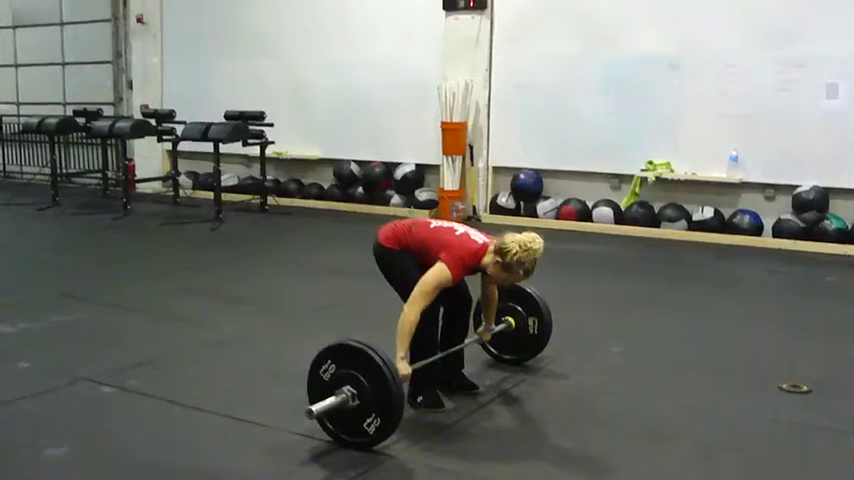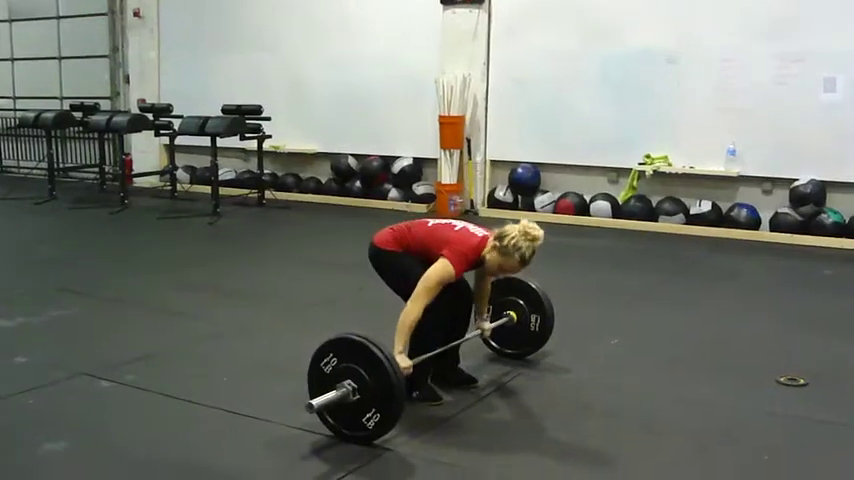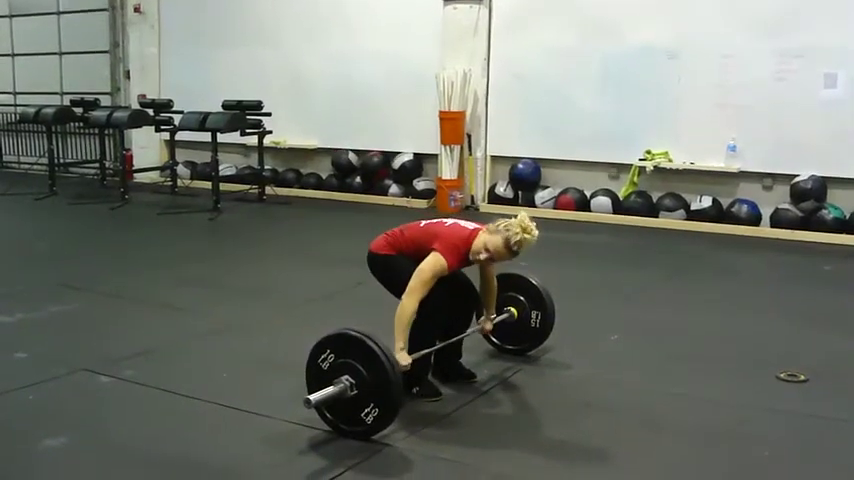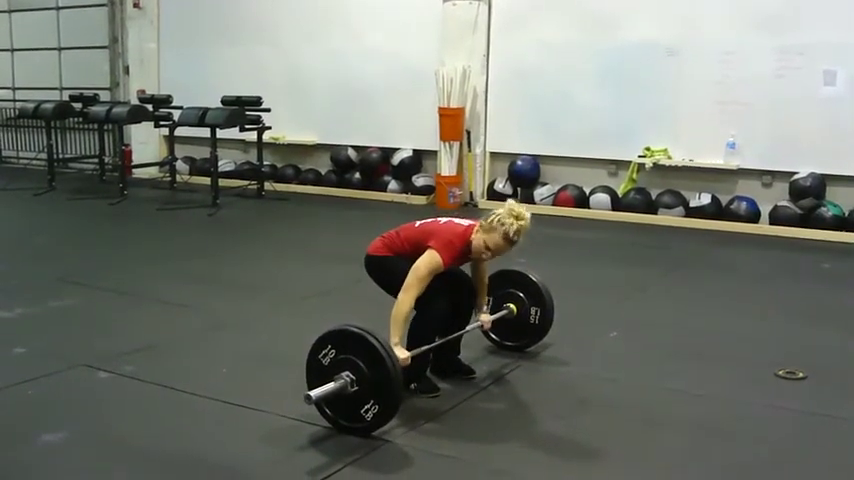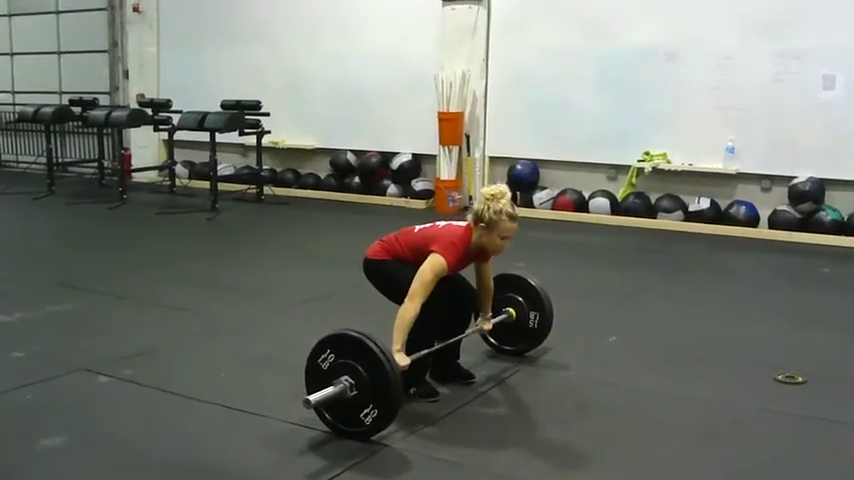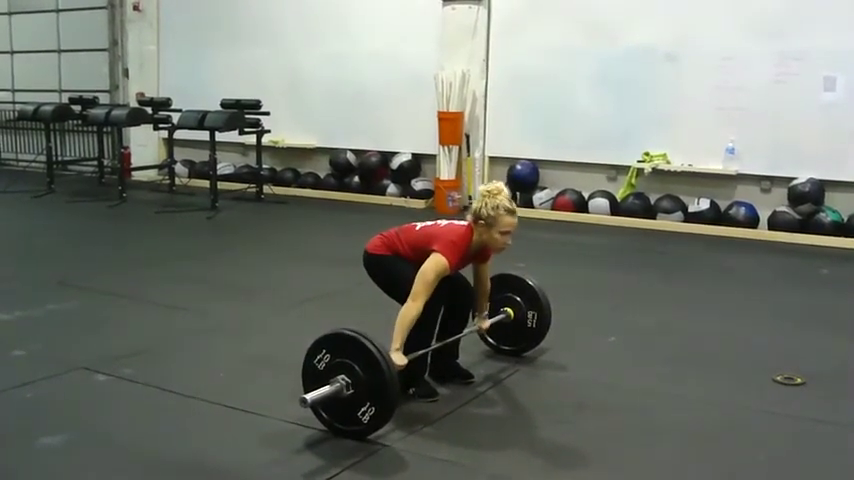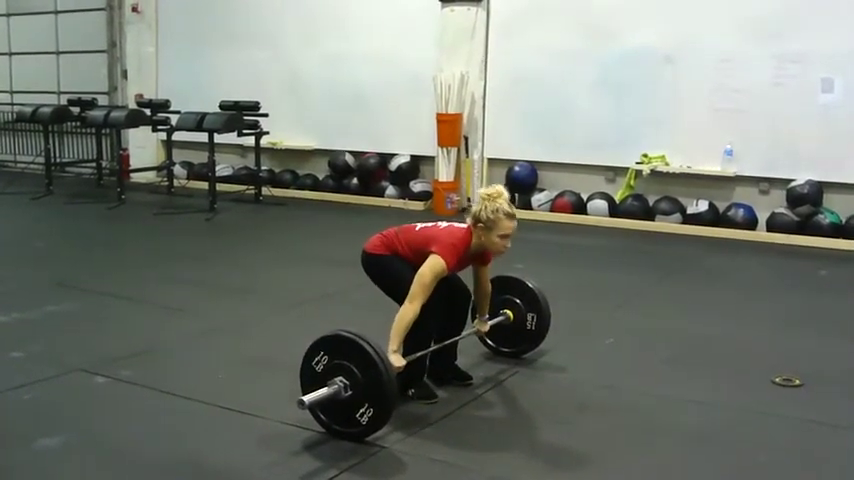
dt=0.5s
person 1, frame 1
left shoulder: (494, 252)
right shoulder: (460, 258)
left elbow: (490, 292)
right elbow: (412, 308)
left wrist: (488, 326)
right wrist: (401, 359)
left hip: (418, 245)
right hip: (392, 246)
left knee: (461, 302)
right knee: (428, 308)
left ankle: (449, 375)
right ankle: (421, 389)
person 1, frame 2
left shoulder: (489, 245)
right shoulder: (462, 253)
left elbow: (482, 281)
right elbow: (415, 304)
left wrist: (482, 318)
right wrist: (399, 354)
left hip: (416, 250)
right hip: (387, 249)
left knee: (463, 298)
right knee: (437, 306)
left ankle: (445, 369)
right ankle: (414, 382)
person 1, frame 3
left shoulder: (485, 240)
right shoulder: (453, 246)
left elbow: (489, 282)
right elbow: (411, 298)
left wrist: (489, 317)
right wrist: (399, 350)
left hip: (415, 254)
right hip: (385, 254)
left knee: (467, 296)
right knee: (435, 304)
left ankle: (447, 364)
right ankle: (413, 377)
person 1, frame 4
left shoulder: (481, 239)
right shoulder: (451, 243)
left elbow: (480, 278)
right elbow: (406, 295)
left wrist: (482, 310)
right wrist: (396, 345)
left hip: (413, 257)
right hip: (383, 257)
left knee: (465, 293)
right knee: (434, 302)
left ankle: (445, 361)
right ankle: (411, 374)
person 1, frame 5
left shoulder: (480, 241)
right shoulder: (451, 246)
left elbow: (485, 284)
right elbow: (412, 301)
left wrist: (485, 317)
right wrist: (397, 352)
left hip: (412, 260)
right hip: (381, 260)
left knee: (465, 298)
right knee: (434, 305)
left ankle: (445, 365)
right ankle: (411, 378)
person 1, frame 6
left shoulder: (481, 242)
right shoulder: (452, 246)
left elbow: (481, 284)
right elbow: (414, 302)
left wrist: (482, 316)
right wrist: (395, 351)
left hip: (412, 256)
right hip: (381, 255)
left knee: (463, 295)
right knee: (430, 302)
left ankle: (444, 364)
right ankle: (410, 378)
person 1, frame 7
left shoulder: (481, 245)
right shoulder: (451, 247)
left elbow: (483, 287)
right elbow: (412, 303)
left wrist: (482, 318)
right wrist: (393, 352)
left hip: (410, 256)
right hip: (380, 254)
left knee: (460, 296)
right knee: (429, 304)
left ankle: (442, 366)
right ankle: (409, 380)
